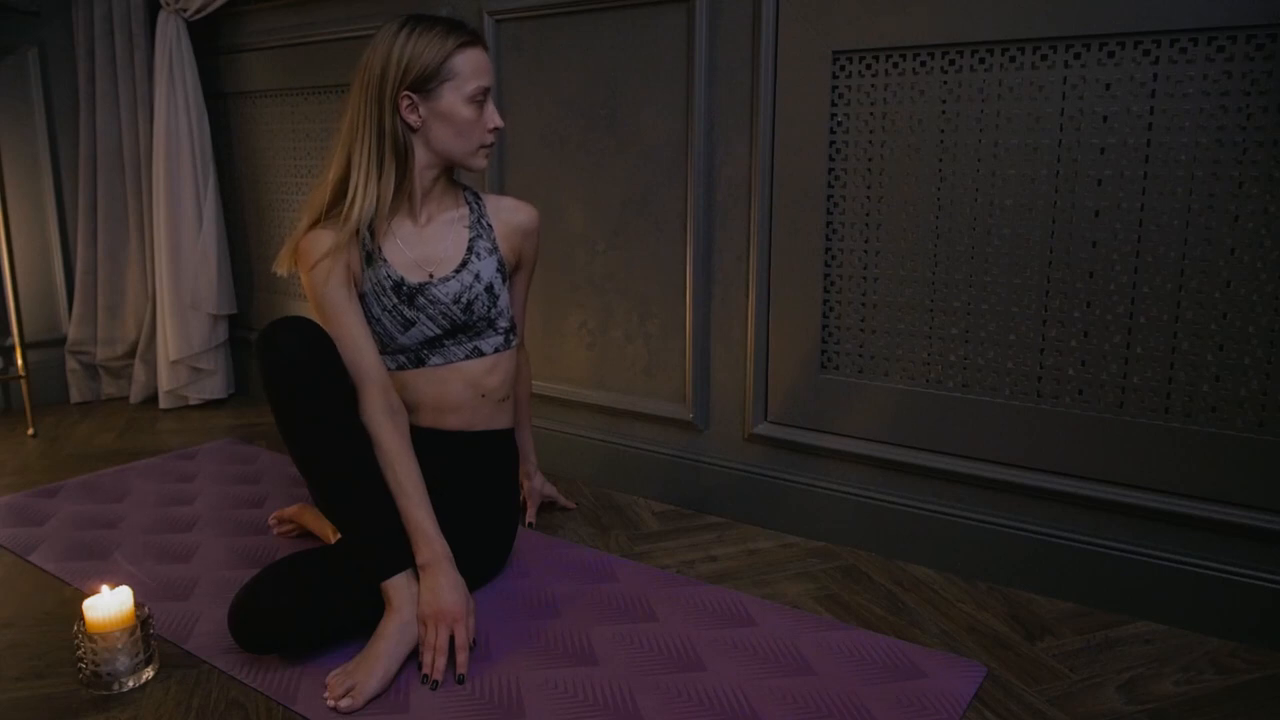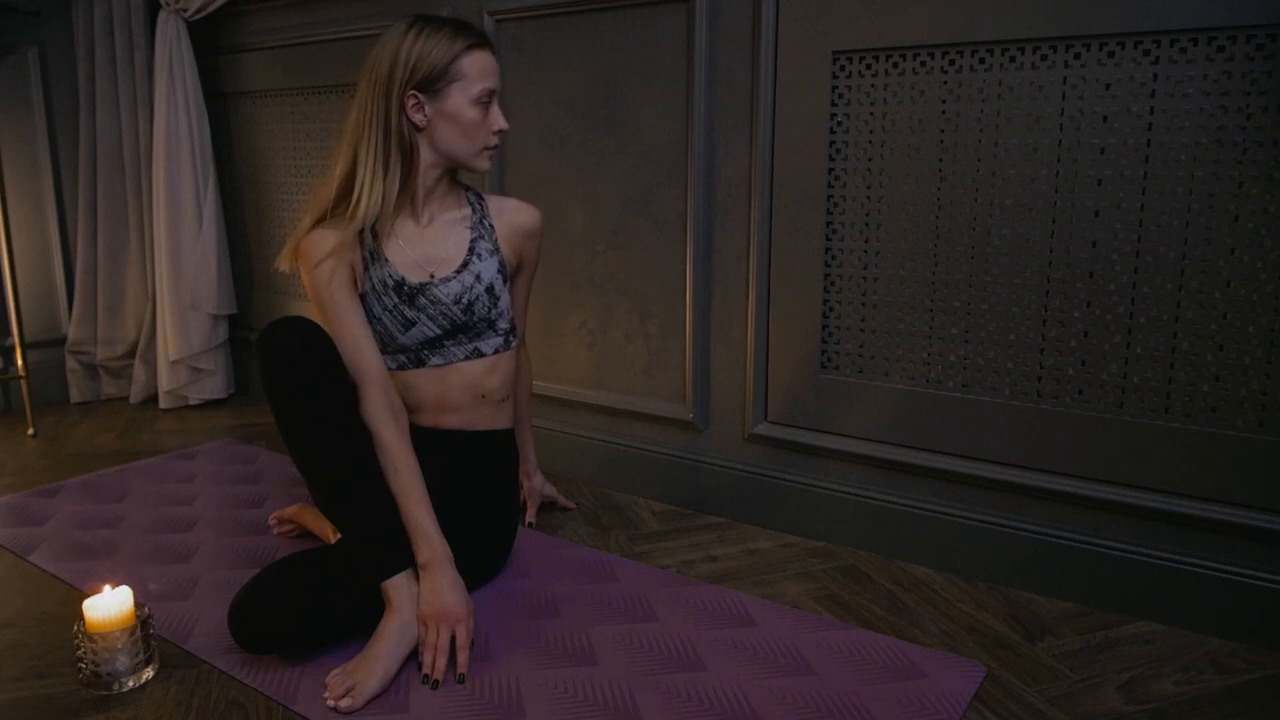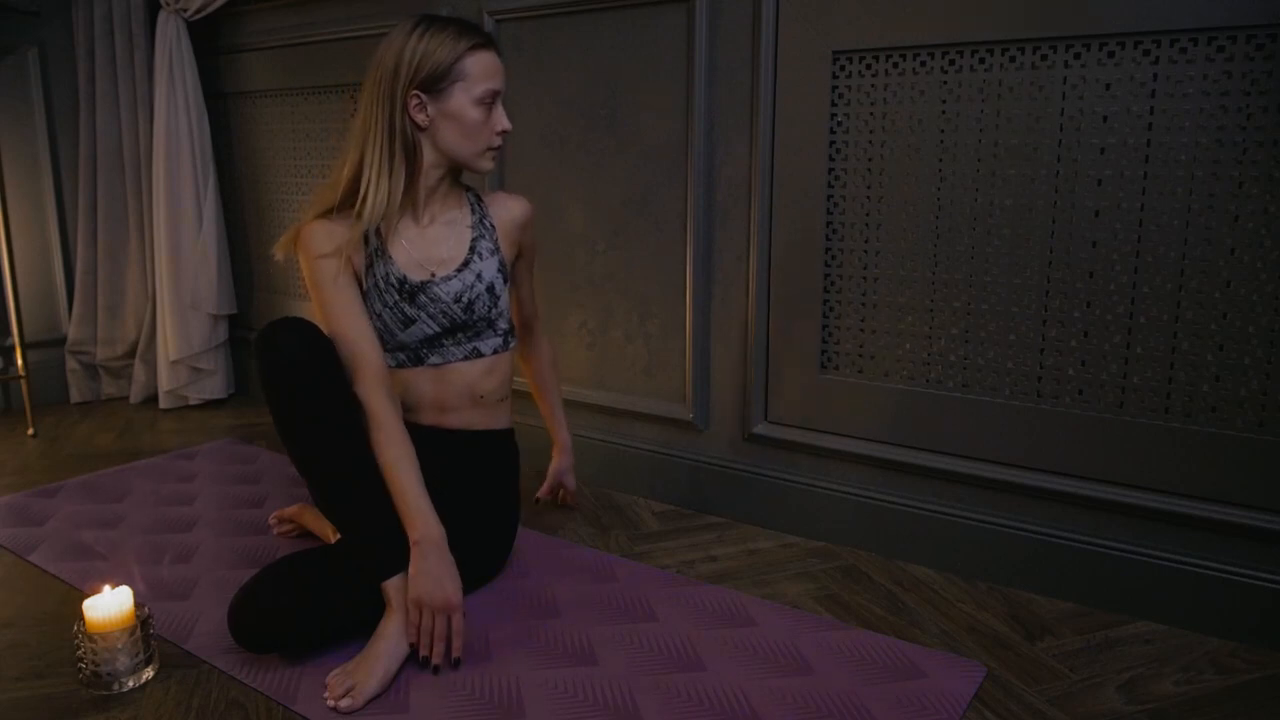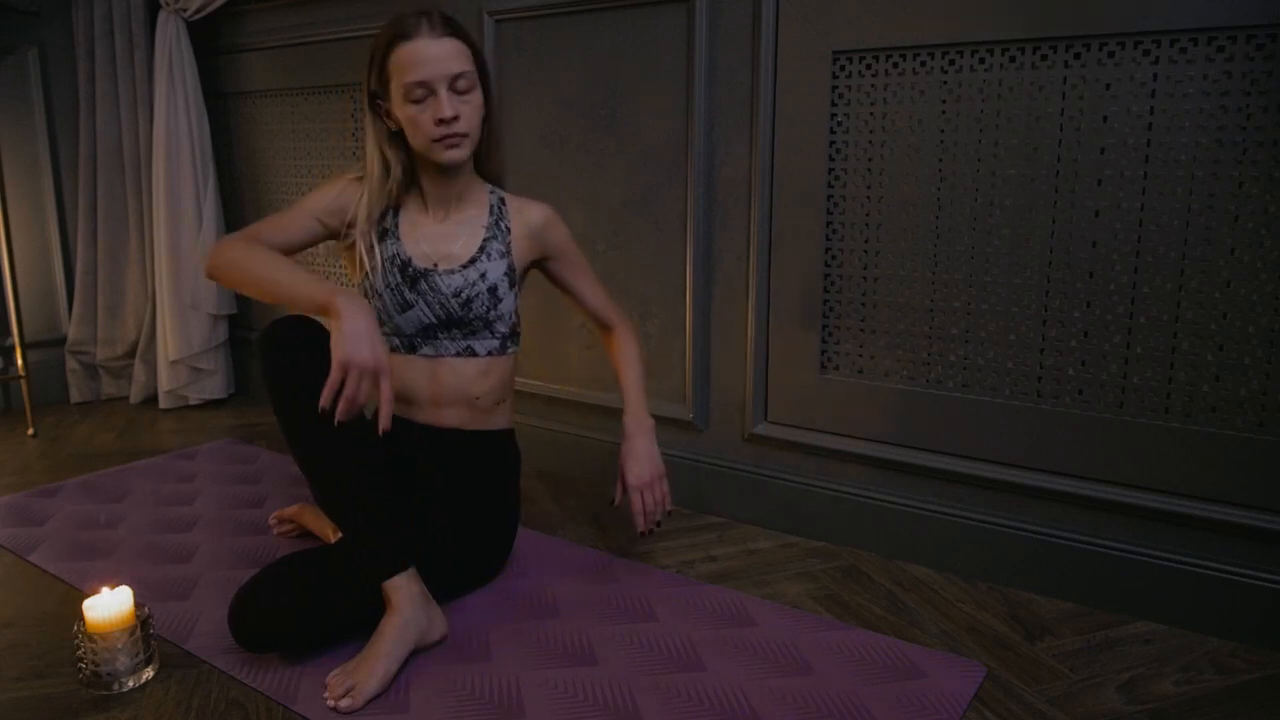
dt=1s
person 1, frame 1
left shoulder: (513, 225)
right shoulder: (334, 245)
right elbow: (376, 400)
left wrist: (527, 467)
right wrist: (431, 563)
left hip: (478, 485)
right hip: (390, 467)
left knee: (263, 617)
right knee: (288, 343)
left ankle: (348, 524)
right ankle: (400, 589)
person 1, frame 2
left shoulder: (515, 226)
right shoulder: (335, 244)
right elbow: (378, 402)
left wrist: (527, 467)
right wrist: (430, 563)
left hip: (478, 487)
right hip: (391, 467)
left knee: (264, 616)
right knee: (287, 342)
left ankle: (349, 524)
right ankle: (382, 558)
person 1, frame 3
left shoulder: (509, 219)
right shoulder: (335, 237)
right elbow: (371, 391)
left wrist: (562, 446)
right wrist: (423, 541)
left hip: (477, 486)
right hip: (387, 466)
left knee: (263, 615)
right knee: (286, 342)
left ankle: (348, 524)
right ankle: (380, 555)
person 1, frame 4
left shoulder: (527, 223)
right shoulder: (358, 204)
left elbow: (614, 326)
right elbow: (227, 255)
left wrist: (638, 430)
right wrist: (339, 303)
left hip: (477, 483)
right hip: (386, 459)
left knee: (262, 616)
right knee: (288, 339)
left ankle: (351, 524)
